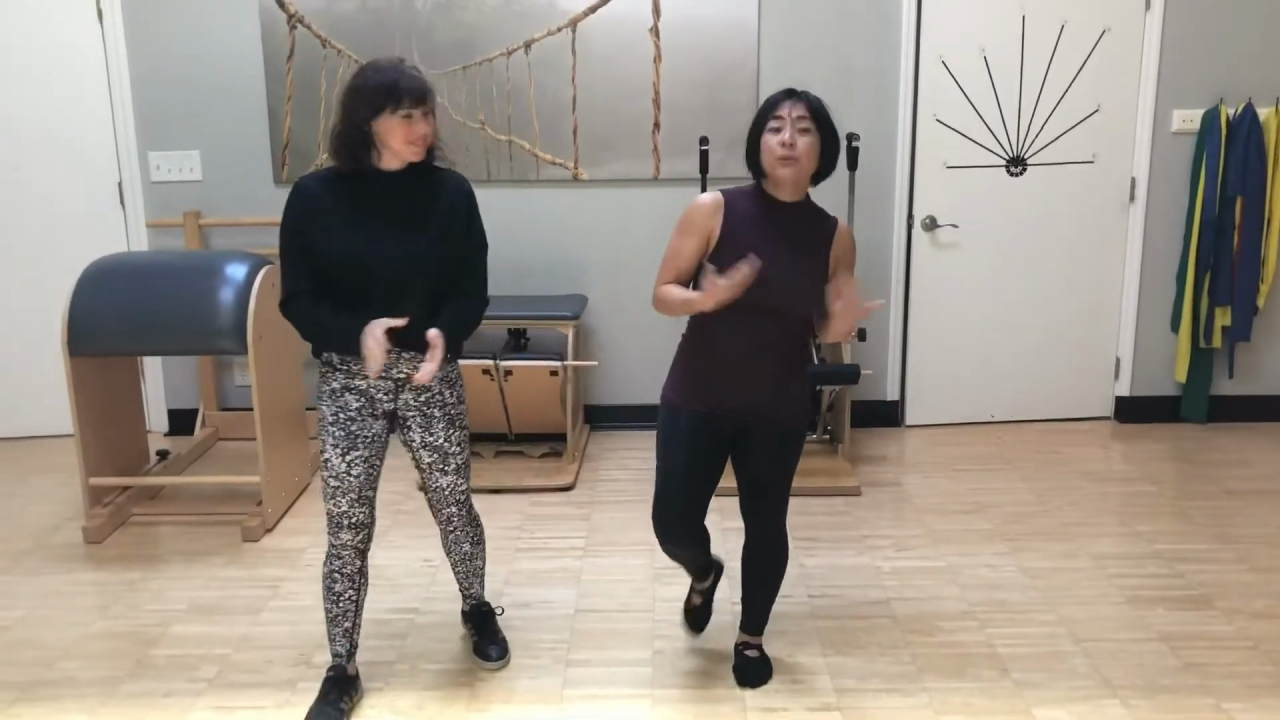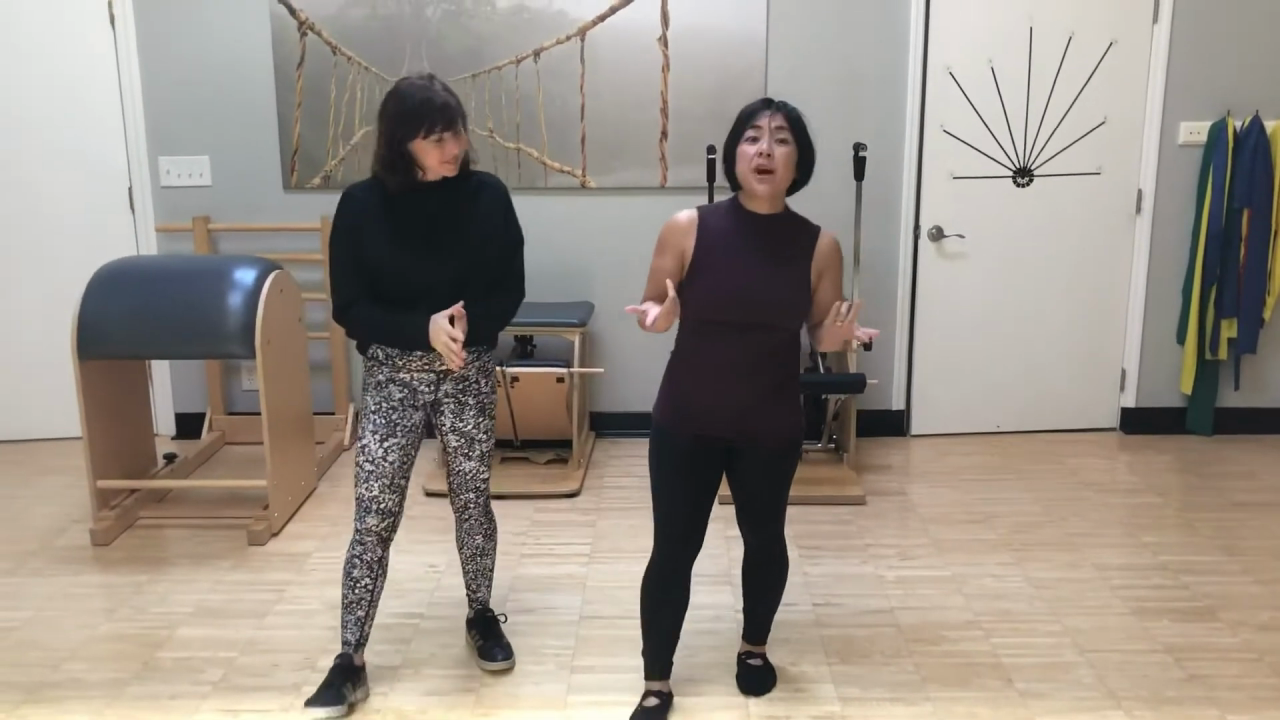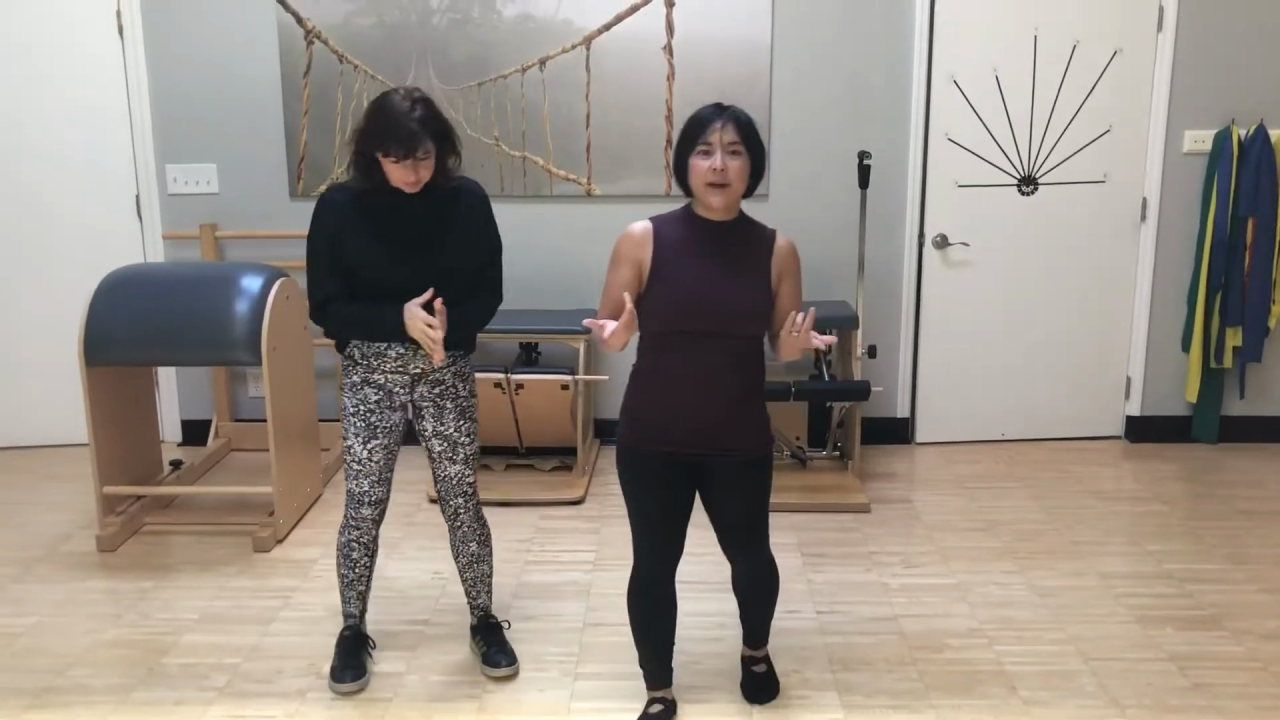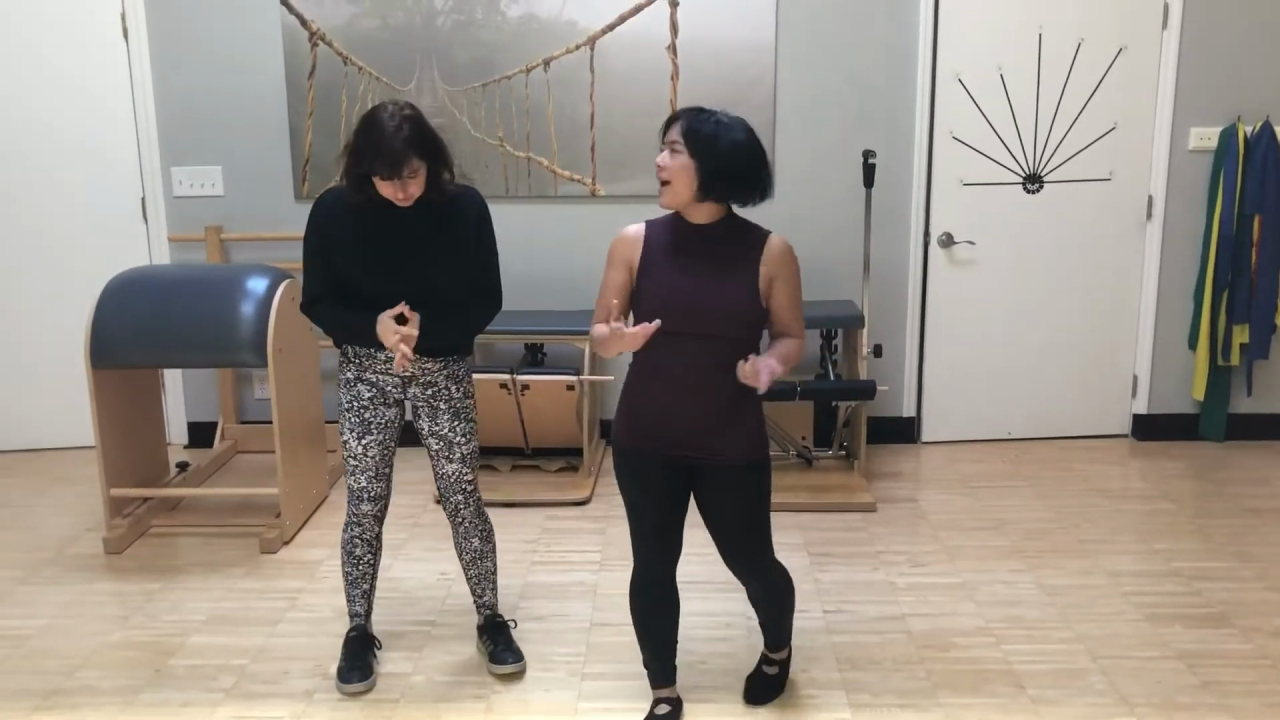
dt=0.4s
person 1, frame 1
left shoulder: (450, 193)
right shoulder: (316, 196)
left elbow: (472, 292)
right elbow: (298, 300)
left wrist: (444, 334)
right wrist: (356, 333)
left hip: (430, 376)
right hip: (348, 381)
left knee: (454, 506)
right knee: (348, 528)
left ankle: (476, 608)
person 1, frame 2
left shoulder: (487, 196)
right shoulder: (363, 205)
left elbow: (510, 289)
right elbow: (350, 309)
left wrist: (468, 325)
right wrist: (424, 328)
left hip: (469, 372)
right hip: (392, 373)
left knee: (472, 500)
right knee: (374, 517)
left ankle: (481, 615)
right ankle: (349, 661)
person 1, frame 3
left shoulder: (467, 201)
right shoulder: (340, 207)
left elbow: (488, 295)
right elbow: (326, 307)
left wrist: (446, 323)
right wrist: (399, 319)
left hip: (447, 371)
right hip: (370, 373)
left knee: (461, 501)
right knee: (363, 507)
left ankle: (484, 621)
right ankle: (352, 630)
person 1, frame 4
left shoulder: (464, 208)
right shoulder: (334, 210)
left elbow: (485, 301)
right elbow: (317, 301)
left wrist: (426, 330)
right wrist: (374, 327)
left hip: (443, 371)
right hip: (365, 372)
left knee: (462, 498)
right knee: (365, 504)
left ankle: (490, 619)
right ankle: (359, 631)
person 2, frame 1
left shoulder: (833, 234)
right shoulder: (712, 209)
left elbow: (833, 329)
right elbow: (662, 294)
left wrist: (841, 319)
right wrist: (702, 297)
left hip: (778, 410)
right hip: (697, 398)
left knee: (766, 525)
right knee: (672, 520)
left ankle: (750, 637)
right ankle: (703, 572)
person 2, frame 2
left shoulder: (818, 246)
right shoulder: (687, 228)
left elbow: (821, 332)
right elbow: (655, 309)
left wrist: (839, 334)
right wrist: (657, 315)
left hip: (771, 427)
right hip: (685, 422)
left knee: (764, 539)
right knee: (673, 549)
left ankle: (753, 647)
person 2, frame 3
left shoulder: (776, 250)
right shoulder: (642, 239)
left elbow: (783, 344)
right elbow: (609, 325)
left wrist: (798, 342)
right wrist: (615, 334)
left hip: (740, 441)
right hip: (652, 438)
left knee: (750, 555)
right knee: (654, 564)
left ankle: (756, 651)
person 2, frame 4
left shoulder: (770, 251)
right shoulder: (636, 241)
left elbow: (789, 336)
right elbow: (599, 331)
left wrist: (772, 364)
right wrist: (614, 339)
left hip: (733, 443)
right hip: (646, 439)
left knee: (751, 561)
right knee: (653, 566)
left ankle: (777, 650)
